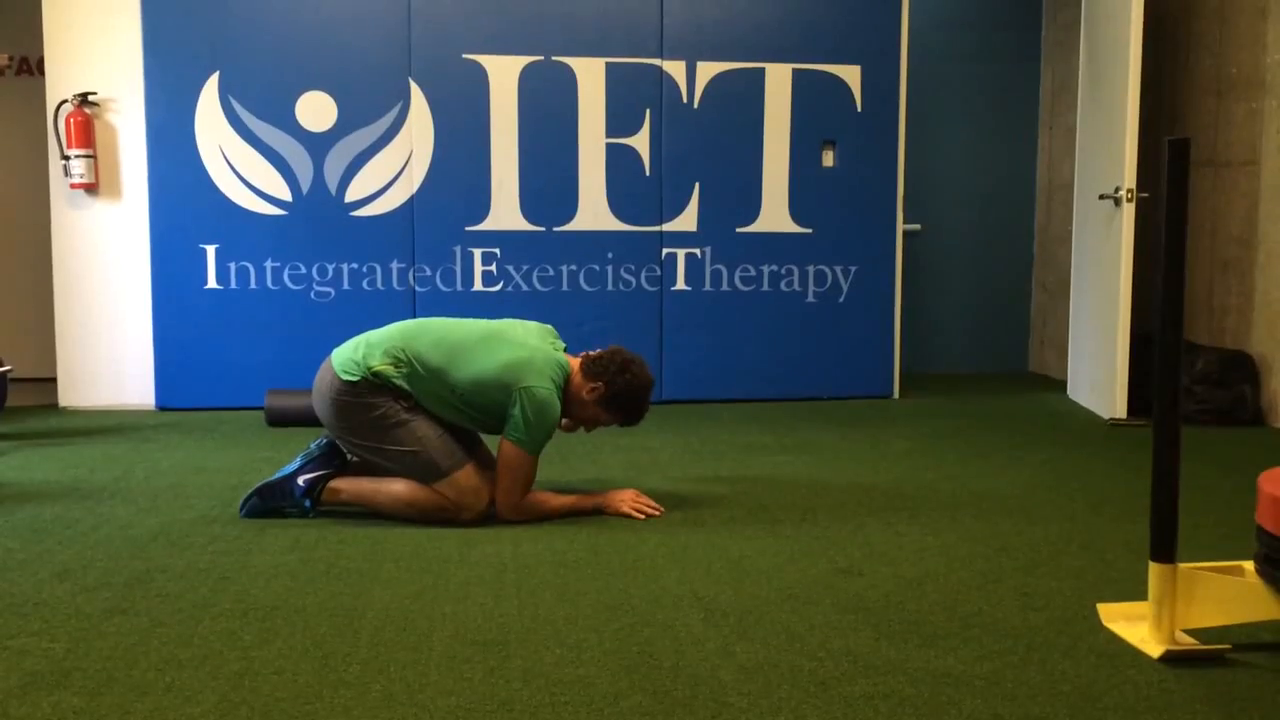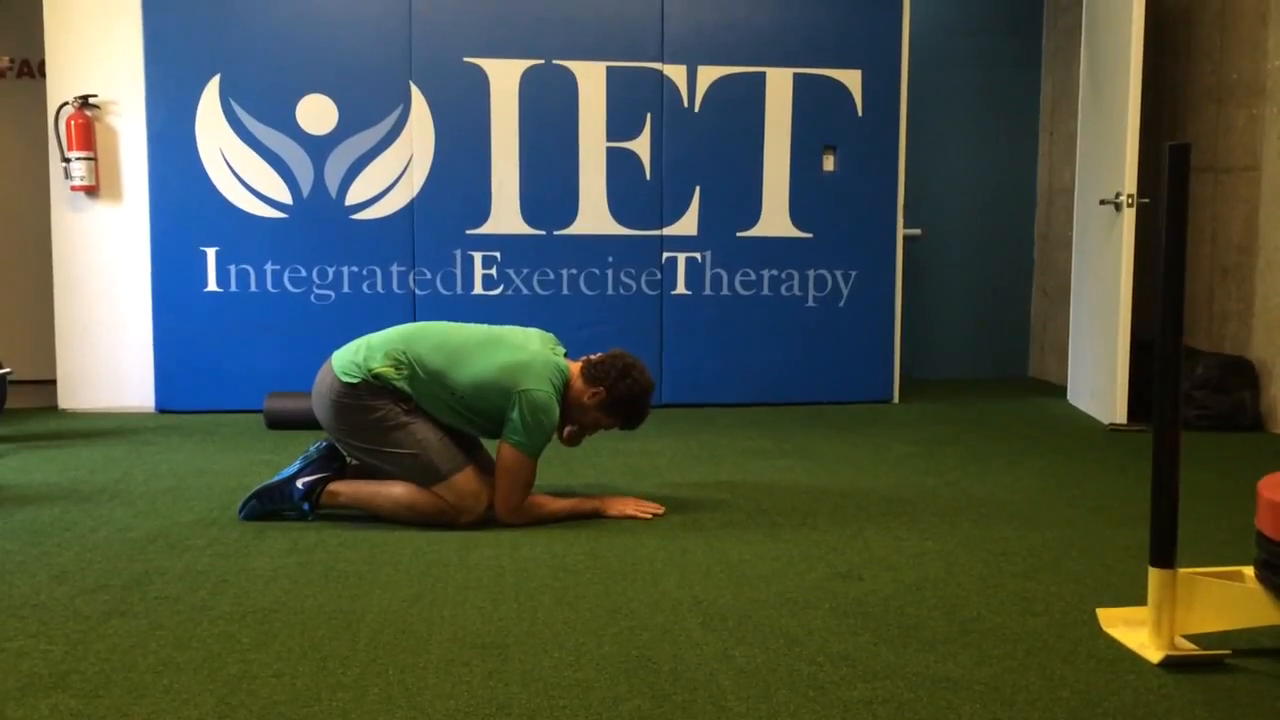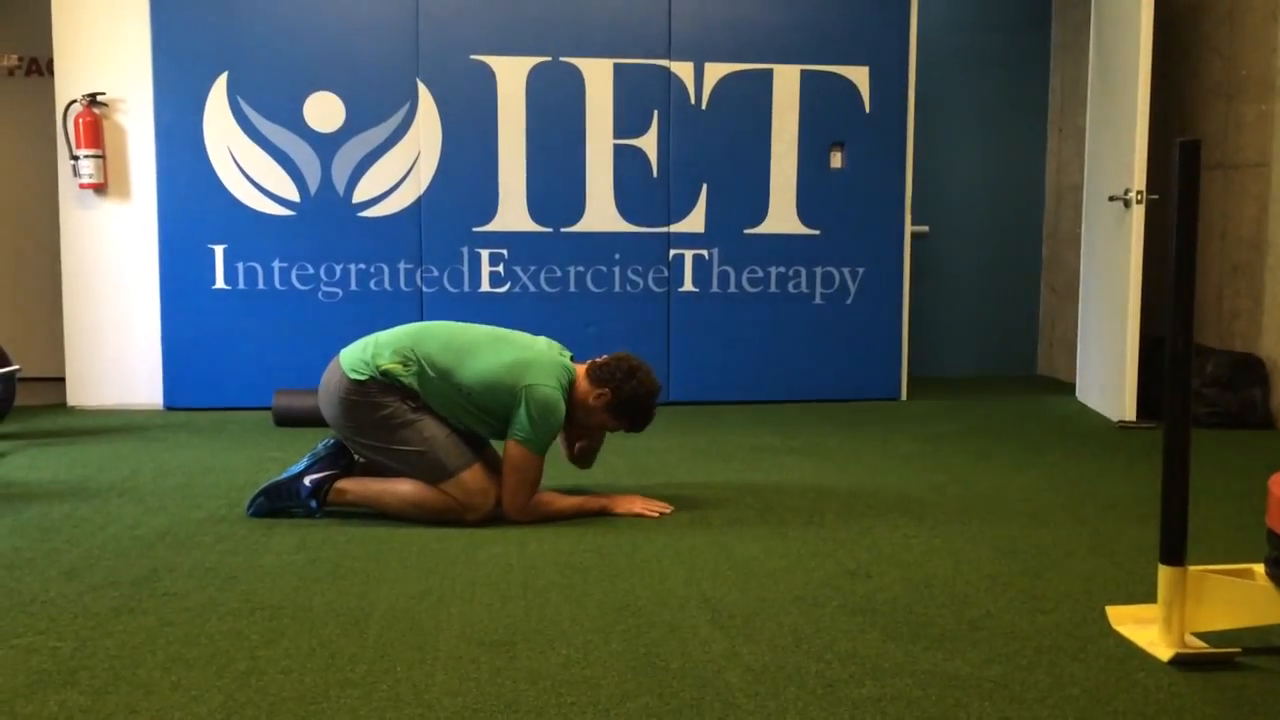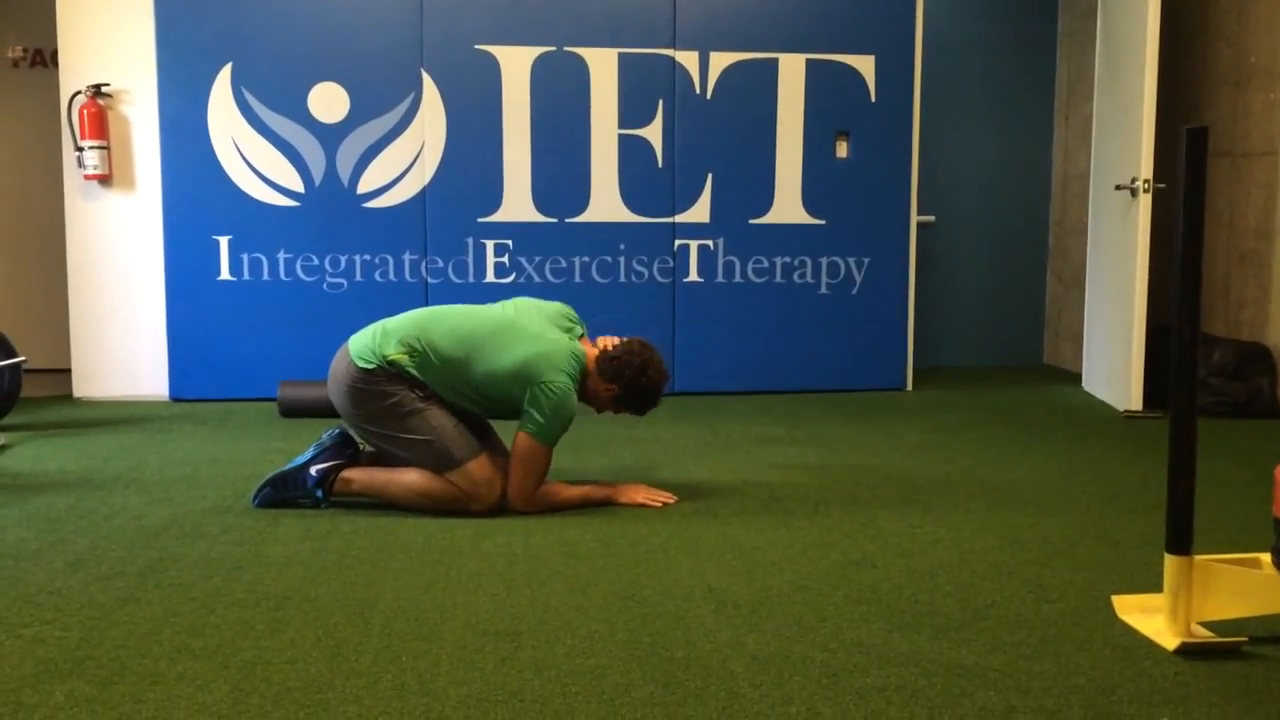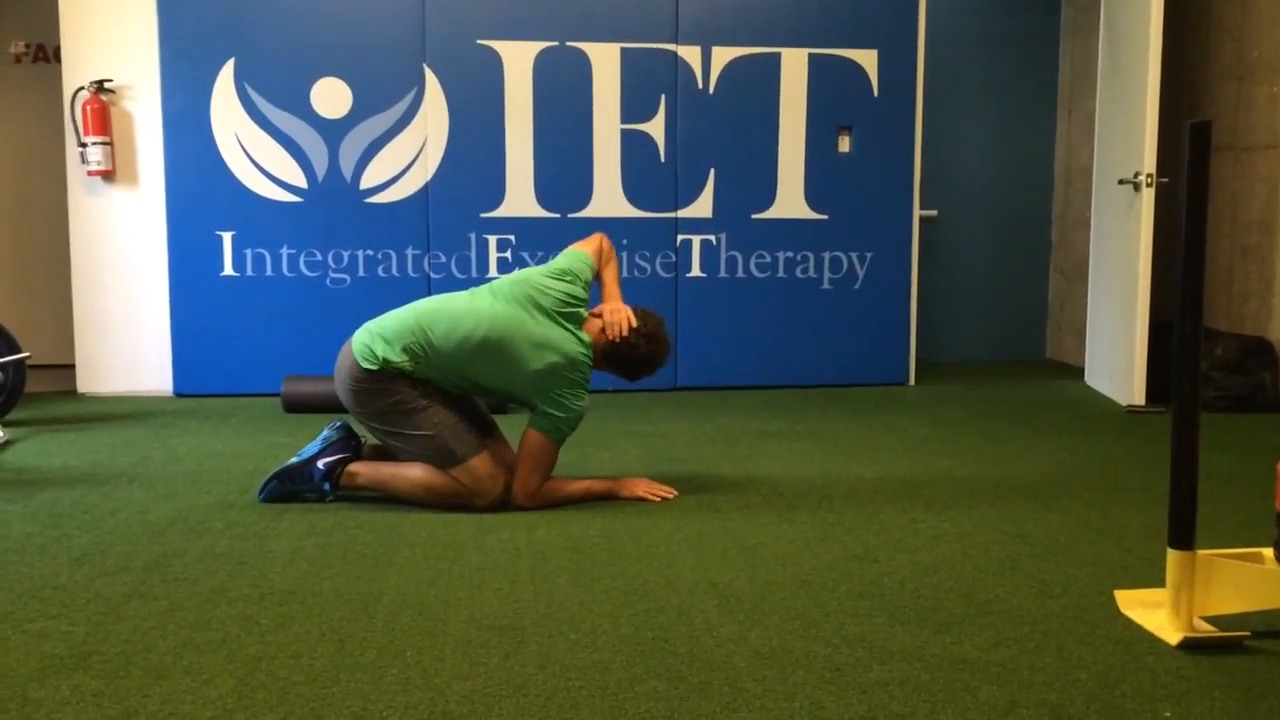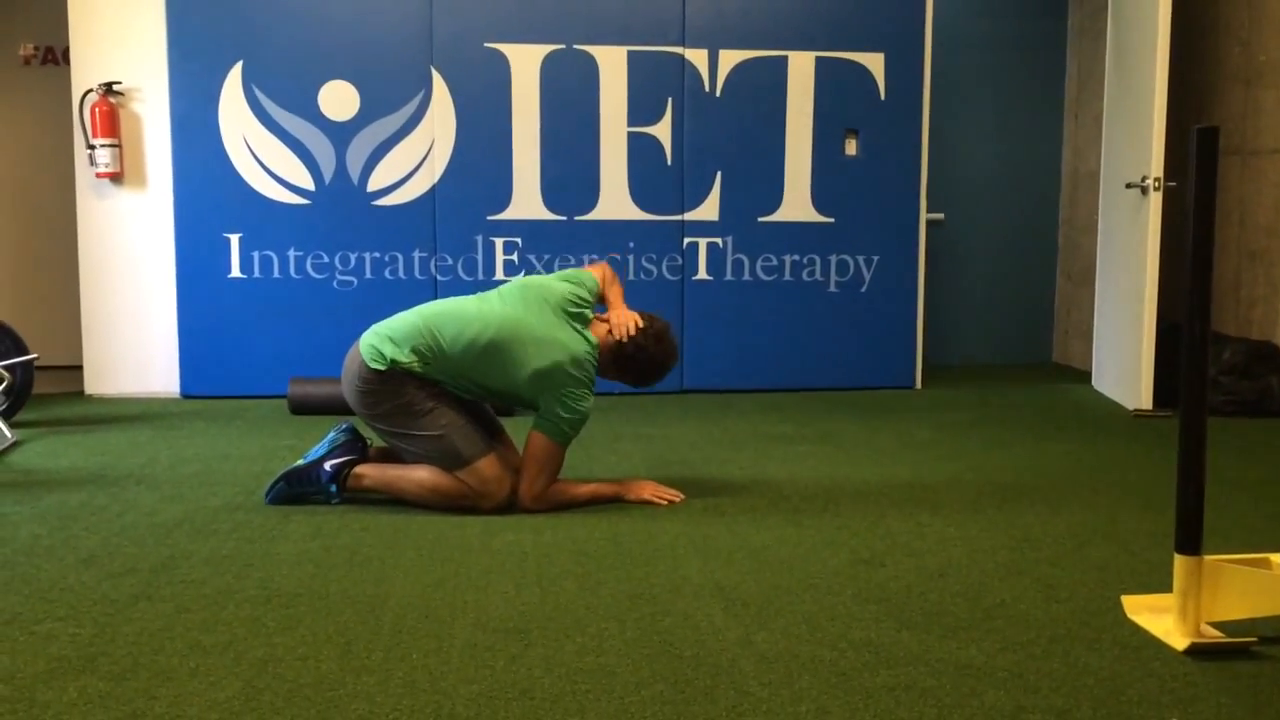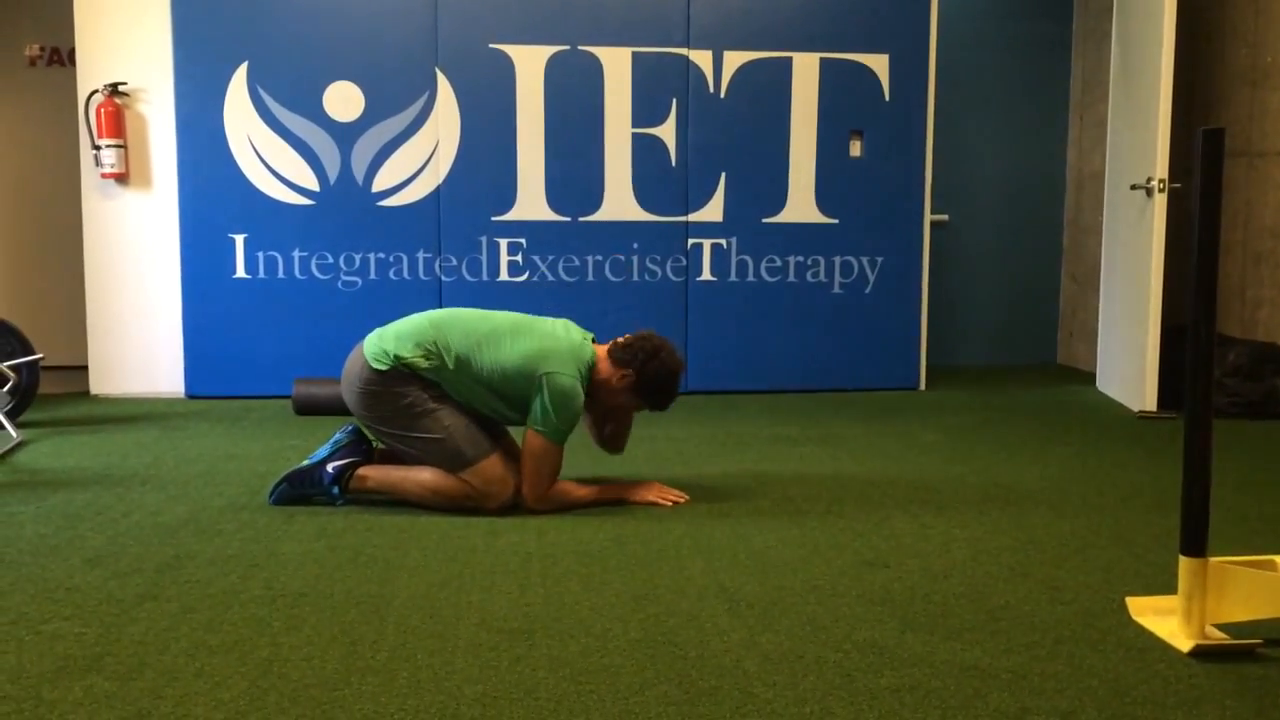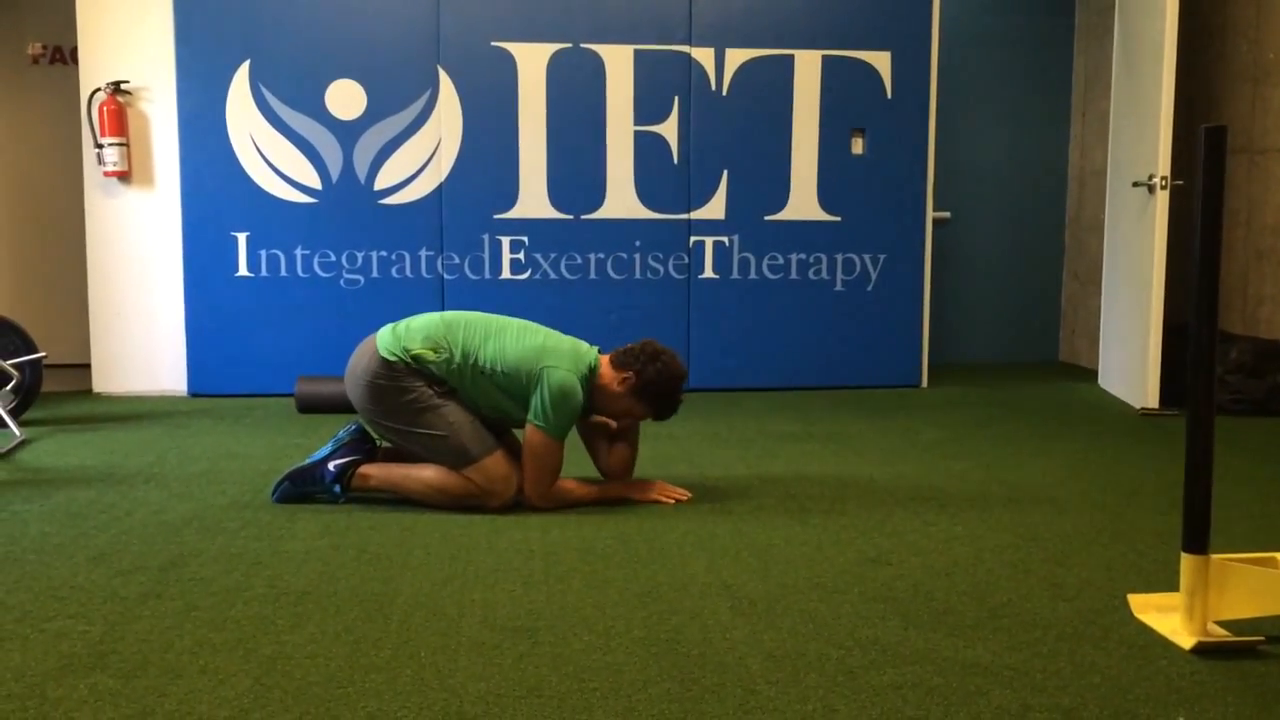
dt=0.5s
person 1, frame 1
left shoulder: (548, 340)
right shoulder: (539, 393)
left elbow: (565, 420)
right elbow: (511, 505)
left wrist: (577, 393)
right wrist: (601, 501)
left hip: (364, 369)
right hip: (354, 388)
left knee: (485, 477)
right knee: (471, 500)
left ankle: (343, 461)
right ankle: (316, 488)
person 1, frame 2
left shoulder: (550, 348)
right shoulder: (537, 395)
left elbow: (567, 437)
right elbow: (510, 508)
left wrist: (578, 425)
right wrist: (600, 505)
left hip: (364, 372)
right hip: (354, 390)
left knee: (484, 481)
right knee: (469, 503)
left ankle: (342, 464)
right ankle: (317, 491)
person 1, frame 3
left shoulder: (558, 359)
right shoulder: (544, 395)
left elbow: (580, 458)
right elbow: (518, 506)
left wrist: (593, 427)
right wrist: (609, 504)
left hip: (371, 371)
right hip: (362, 388)
left knee: (492, 478)
right knee: (477, 500)
left ankle: (349, 463)
right ankle: (325, 488)
person 1, frame 4
left shoulder: (564, 319)
right shoulder: (555, 386)
right elbow: (523, 497)
left wrist: (606, 352)
right wrist: (612, 493)
left hip: (378, 358)
right hip: (370, 376)
left knee: (497, 468)
right knee: (483, 491)
left ankle: (354, 454)
right ankle: (331, 478)
person 1, frame 5
left shoulder: (565, 287)
right shoulder: (567, 387)
left elbow: (601, 243)
right elbow: (525, 492)
left wrist: (613, 298)
right wrist: (615, 487)
left hip: (380, 346)
right hip: (375, 372)
left knee: (502, 466)
right knee: (488, 487)
left ankle: (356, 450)
right ankle: (337, 472)
person 1, frame 6
left shoulder: (570, 294)
right shoulder: (572, 388)
left elbow: (604, 272)
right elbow: (532, 495)
left wrist: (618, 308)
right wrist: (621, 489)
left hip: (388, 349)
right hip: (384, 373)
left knee: (507, 466)
right knee: (495, 488)
left ankle: (362, 450)
right ankle: (344, 473)
person 1, frame 7
left shoulder: (576, 341)
right shoulder: (563, 382)
left elbow: (612, 440)
right elbow: (536, 495)
left wrist: (624, 401)
right wrist: (627, 490)
left hip: (393, 359)
right hip: (382, 376)
left knee: (510, 467)
right knee: (497, 489)
left ankle: (366, 453)
right ankle: (347, 476)
person 1, frame 8
left shoulder: (586, 368)
right shoulder: (563, 381)
left elbow: (614, 468)
right elbow: (539, 492)
left wrist: (630, 418)
right wrist: (630, 491)
left hip: (401, 360)
right hip: (388, 371)
left knee: (511, 465)
right knee: (499, 486)
left ankle: (370, 449)
right ankle: (349, 474)
